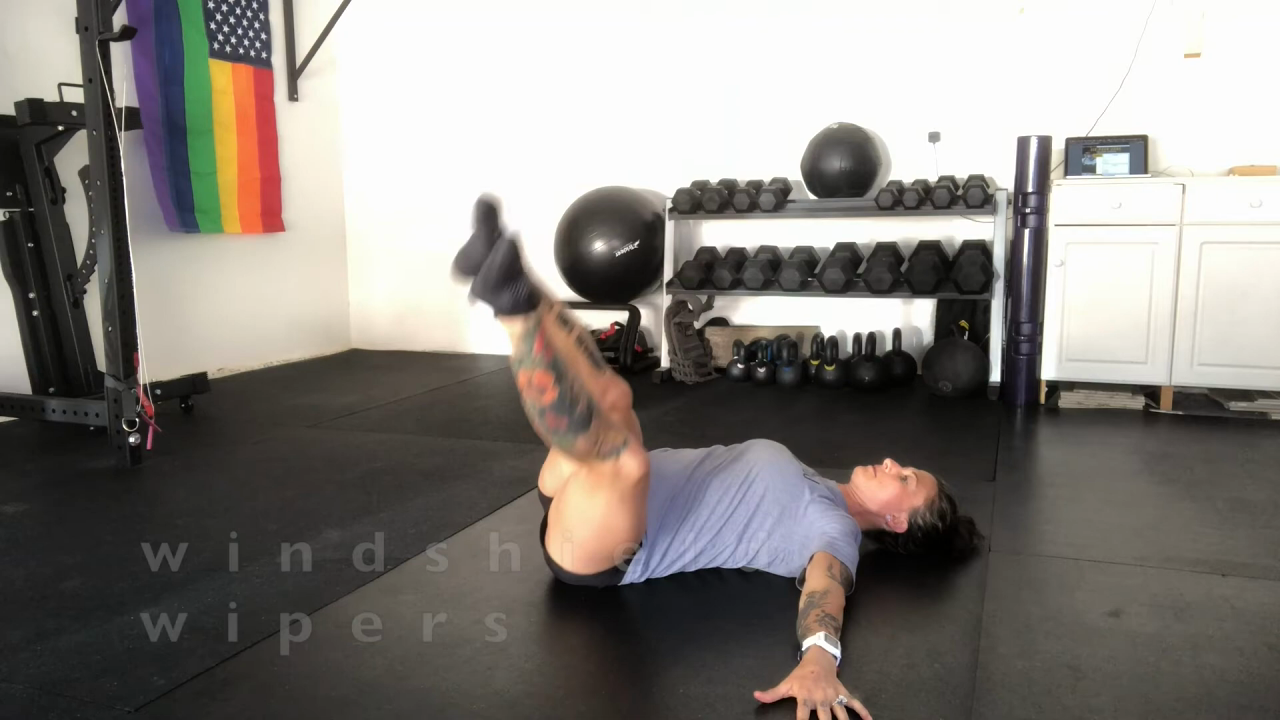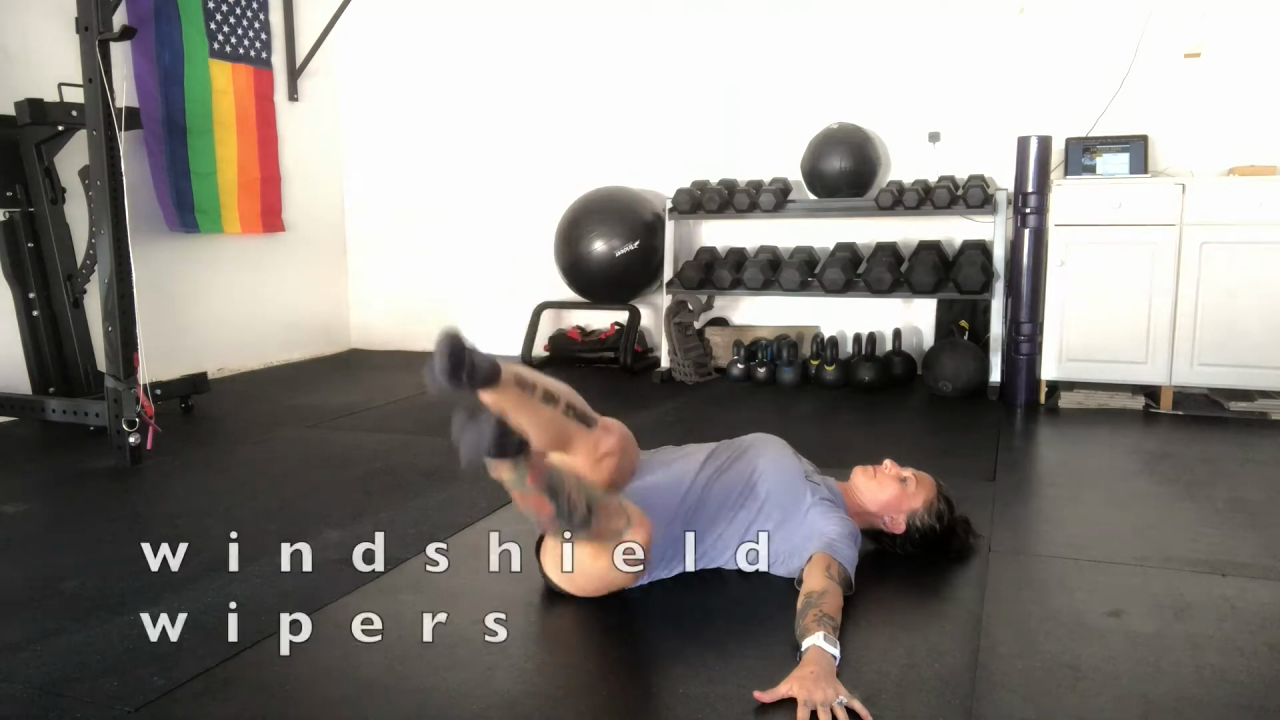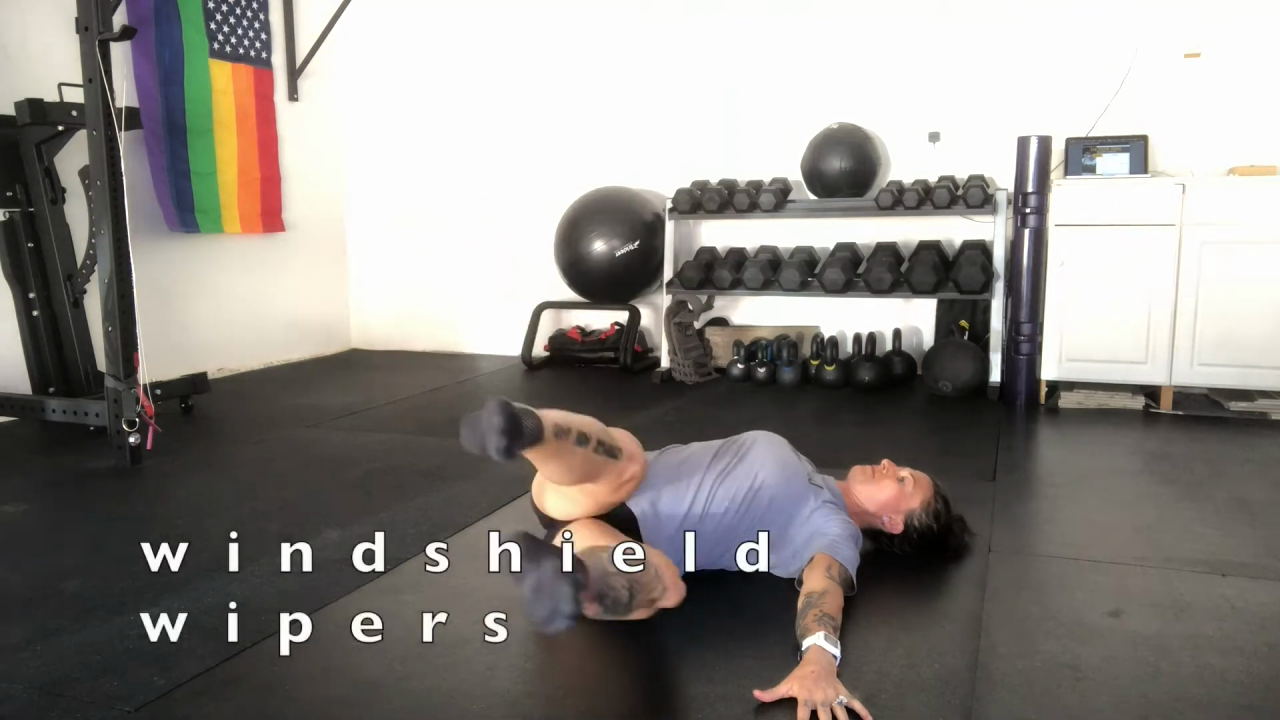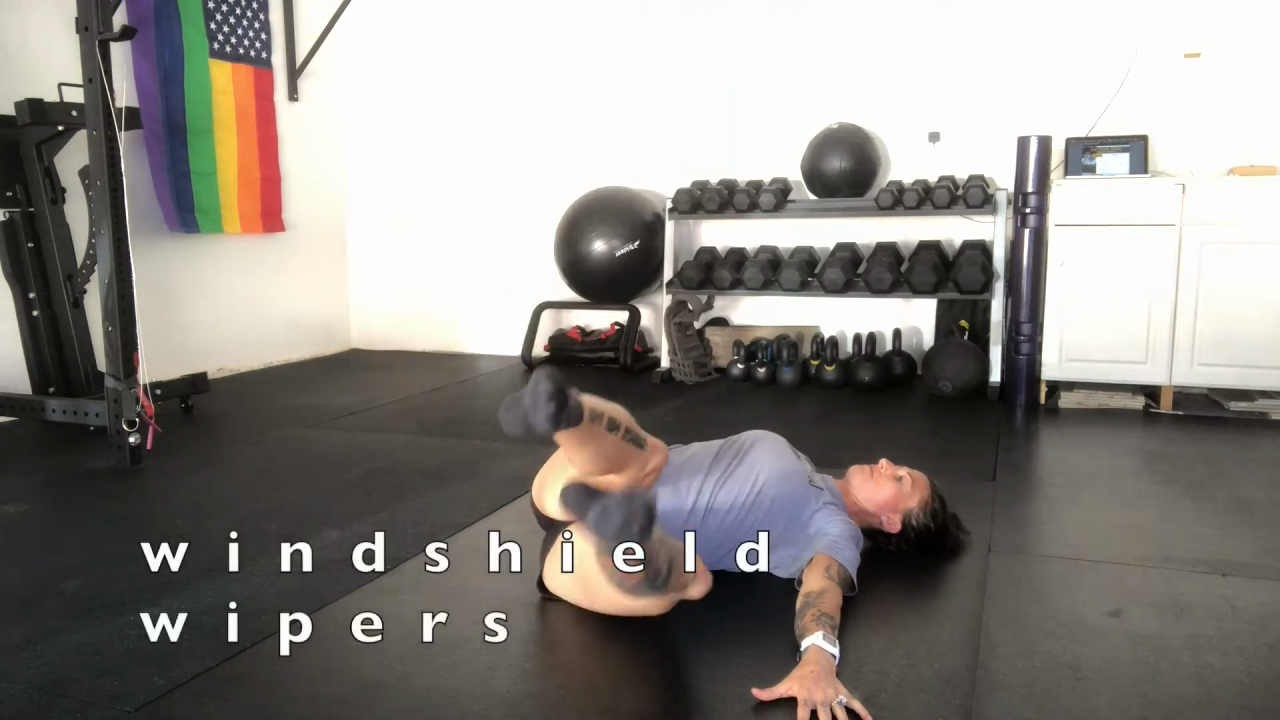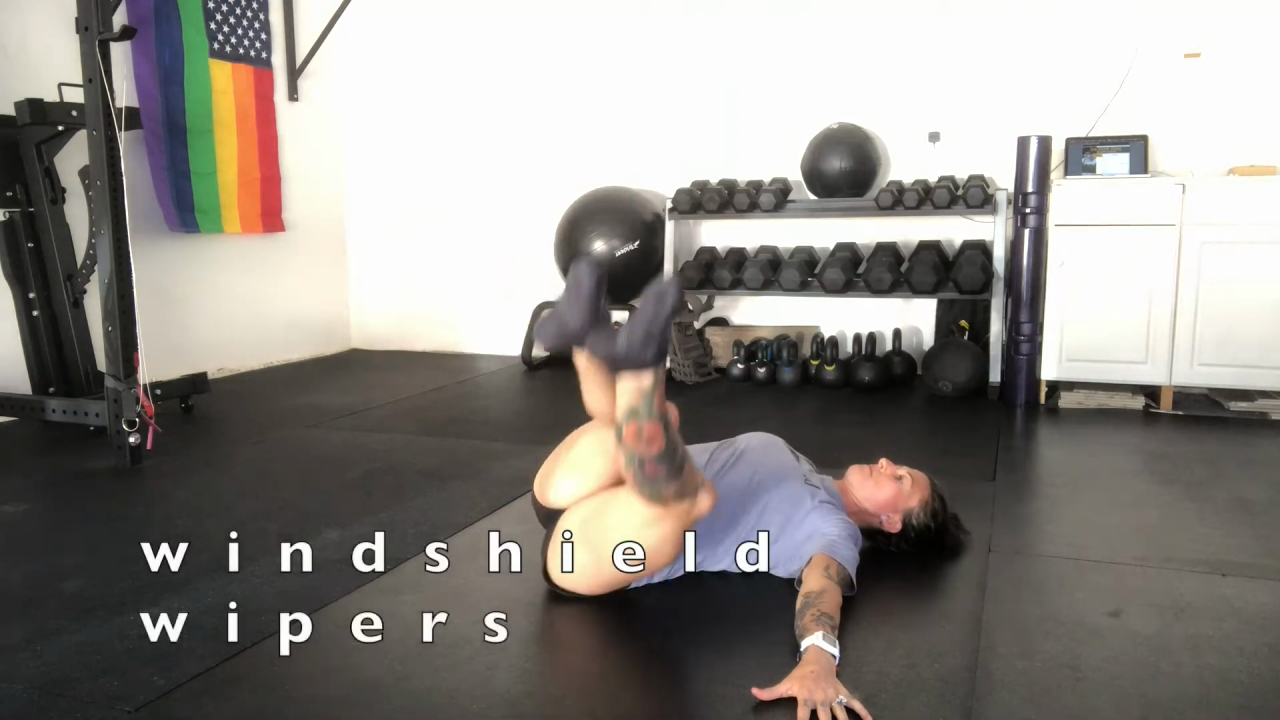
dt=0.3s
person 1, frame 1
left shoulder: (836, 532)
right shoulder: (813, 486)
left elbow: (825, 597)
left wrist: (820, 656)
left knee: (624, 459)
right knee: (609, 394)
left ankle: (515, 305)
person 1, frame 2
left shoulder: (836, 532)
right shoulder: (810, 480)
left elbow: (822, 595)
left wrist: (817, 658)
left knee: (630, 530)
right knee: (605, 443)
left ankle: (506, 454)
right ankle: (482, 374)
person 1, frame 3
left shoulder: (836, 532)
right shoulder: (797, 470)
left elbow: (822, 594)
left wrist: (817, 662)
left hip: (624, 532)
left knee: (659, 583)
right knee: (622, 458)
person 1, frame 4
left shoulder: (837, 531)
right shoulder: (797, 472)
left elbow: (822, 593)
left wrist: (817, 660)
left knee: (688, 575)
right knee: (641, 455)
person 1, frame 5
left shoulder: (833, 534)
right shoulder: (795, 465)
left elbow: (821, 596)
left wrist: (819, 660)
left knee: (689, 493)
right knee: (654, 415)
left ankle: (636, 357)
